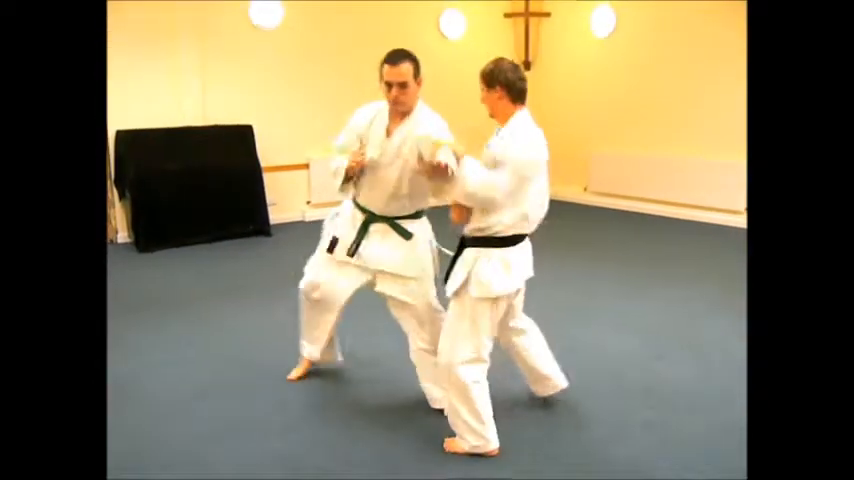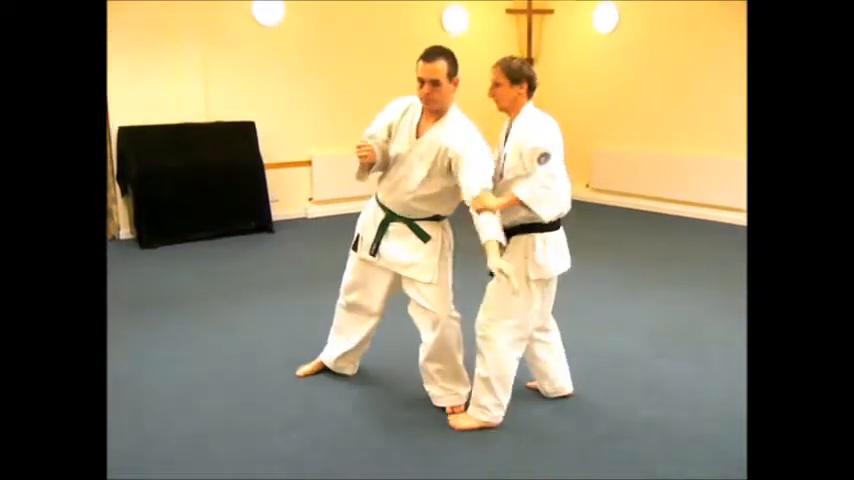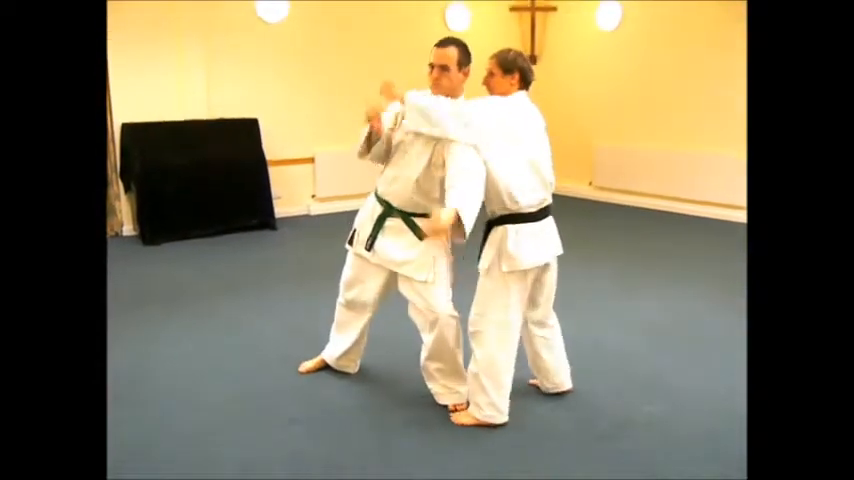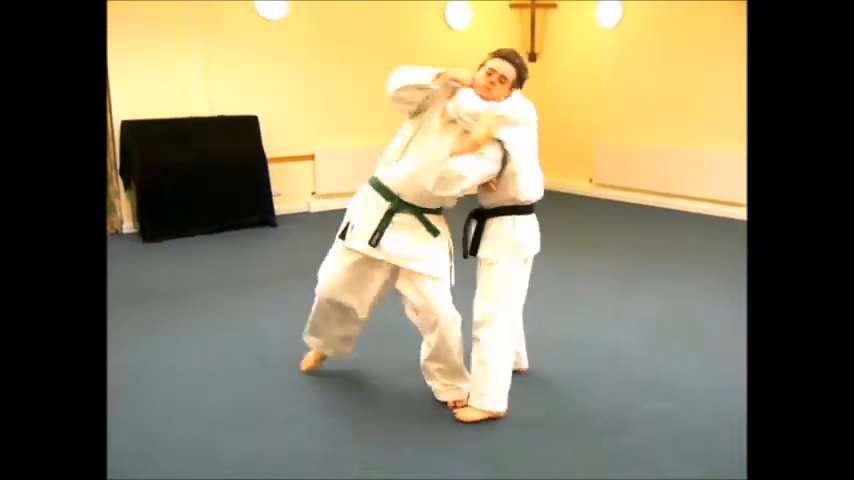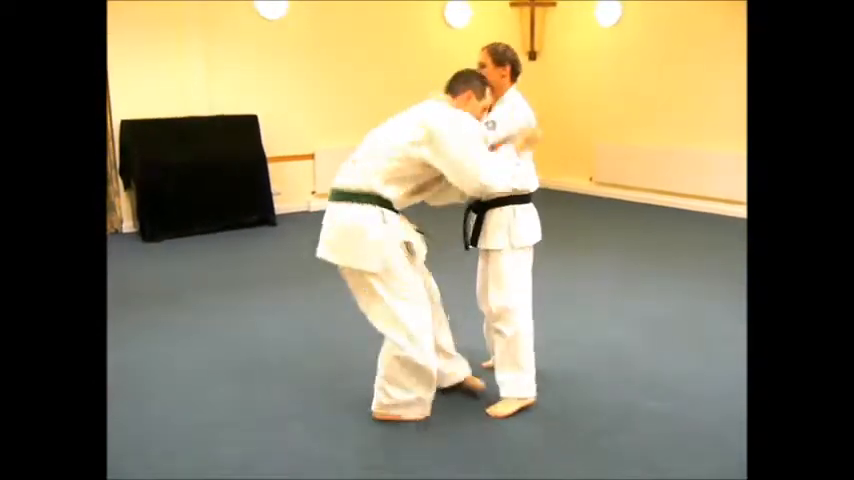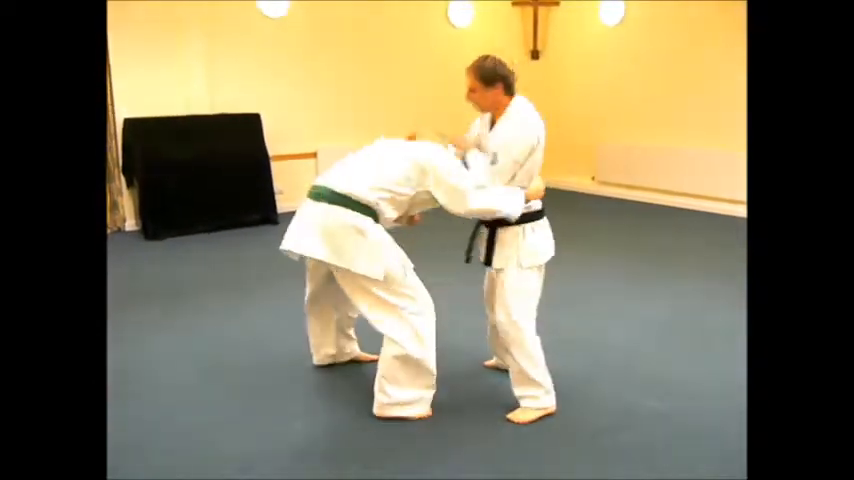
dt=0.4s
person 1, frame 1
left shoulder: (519, 138)
right shoulder: (519, 134)
left elbow: (489, 190)
left wrist: (460, 161)
right wrist: (464, 206)
left hip: (490, 257)
right hip: (508, 251)
left knee: (461, 350)
right knee: (512, 325)
left ankle: (478, 437)
right ankle: (549, 380)
person 1, frame 2
left shoulder: (538, 126)
right shoulder: (515, 127)
left elbow: (547, 181)
right elbow: (508, 178)
left wrist: (502, 201)
right wrist: (484, 198)
left hip: (533, 243)
right hip: (540, 239)
left knee: (498, 325)
right knee: (536, 318)
left ankle: (486, 410)
right ankle: (555, 382)
person 1, frame 3
left shoulder: (500, 111)
right shoulder: (526, 113)
left elbow: (446, 113)
left wrist: (402, 96)
left hip: (514, 236)
right hip: (540, 228)
left knee: (491, 323)
right knee: (536, 313)
left ankle: (487, 408)
right ankle: (555, 378)
person 1, frame 4
left shoulder: (519, 111)
right shoulder: (498, 114)
left elbow: (472, 110)
left wrist: (456, 88)
left hip: (510, 227)
right hip: (495, 221)
left knee: (493, 311)
right knee: (497, 304)
left ankle: (488, 400)
right ankle: (512, 358)
person 1, frame 5
left shoulder: (516, 110)
right shoulder: (493, 106)
left hip: (512, 217)
right hip: (495, 213)
left knee: (509, 303)
right knee: (490, 295)
left ankle: (520, 388)
right ankle: (504, 357)
person 1, frame 6
left shoulder: (520, 125)
right shoulder: (498, 113)
left elbow: (486, 184)
right elbow: (473, 142)
left wrist: (456, 157)
left hip: (521, 234)
right hip: (505, 228)
left knee: (514, 318)
right knee: (497, 303)
left ankle: (539, 398)
right ankle: (508, 358)
person 2, frame 1
left shoulder: (430, 127)
right shoulder: (365, 116)
left elbow: (443, 164)
right elbow: (342, 160)
left wrist: (441, 166)
right wrist: (350, 167)
left hip: (404, 232)
right hip: (354, 221)
left knee: (421, 311)
right knee: (318, 287)
left ankle: (446, 391)
right ankle: (317, 353)
person 2, frame 2
left shoulder: (463, 137)
right shoulder: (399, 109)
left elbow: (481, 194)
right elbow: (378, 158)
left wrist: (493, 249)
right wrist: (369, 157)
left hip: (425, 235)
right hip: (379, 219)
left knee: (437, 315)
right knee: (357, 295)
left ankle: (450, 391)
right ankle: (336, 357)
person 2, frame 3
right shoulder: (410, 102)
left elbow: (468, 189)
right elbow: (382, 154)
left wrist: (453, 218)
right wrist: (376, 133)
left hip: (420, 230)
right hip: (378, 214)
left knee: (437, 312)
right knee: (355, 292)
left ankle: (451, 389)
right ankle: (338, 355)
person 2, frame 4
left shoulder: (490, 149)
right shoulder: (441, 97)
left elbow: (446, 183)
right elbow: (400, 85)
left wrist: (478, 144)
right wrist: (446, 78)
left hip: (422, 226)
right hip: (375, 207)
left knee: (437, 313)
right knee: (336, 286)
left ankle: (451, 386)
right ankle: (327, 342)
person 2, frame 5
left shoulder: (432, 117)
right shoulder: (444, 122)
left elbow: (435, 192)
right elbow: (483, 182)
right wrist: (516, 148)
left hip: (370, 215)
right hip: (362, 220)
left knee: (423, 295)
right knee: (407, 313)
left ankle: (449, 371)
right ankle: (396, 402)
person 2, frame 6
left shoulder: (408, 150)
right shoulder: (441, 161)
right elbow: (471, 199)
left wrist: (397, 215)
right wrist: (526, 193)
left hip: (315, 213)
right hip: (347, 225)
left knee: (328, 293)
right knee: (410, 309)
left ankle: (332, 349)
right ankle: (400, 401)
